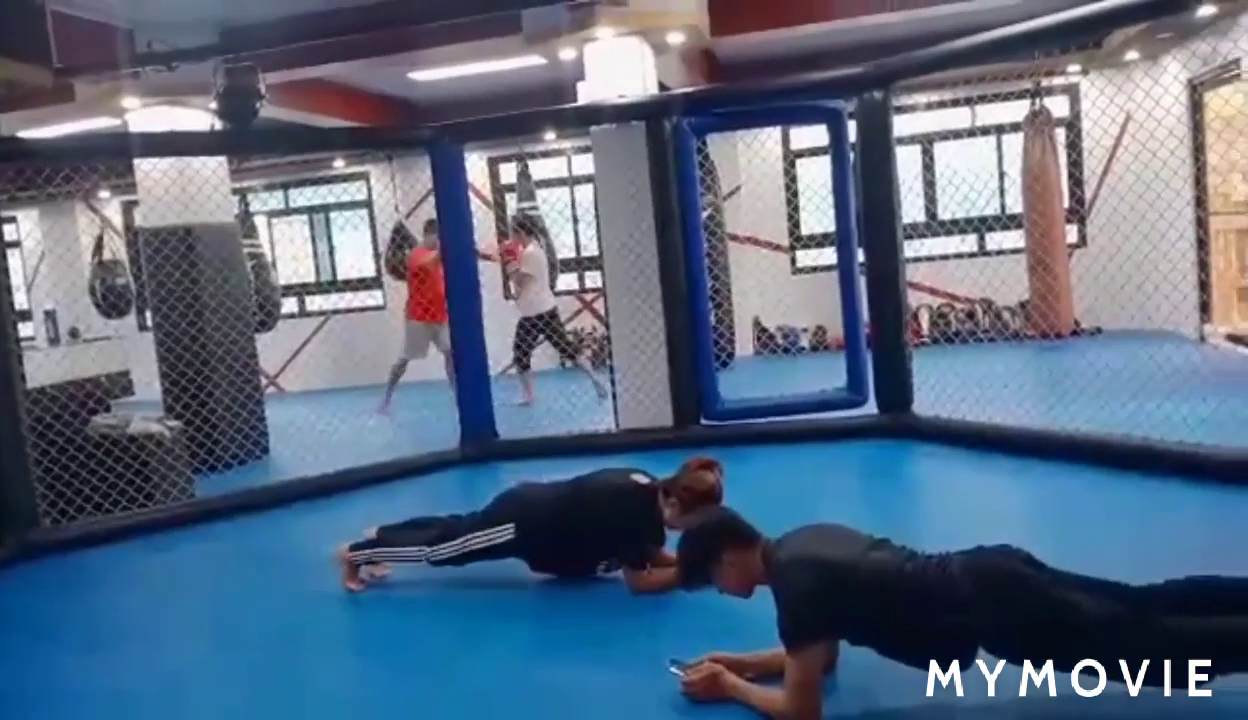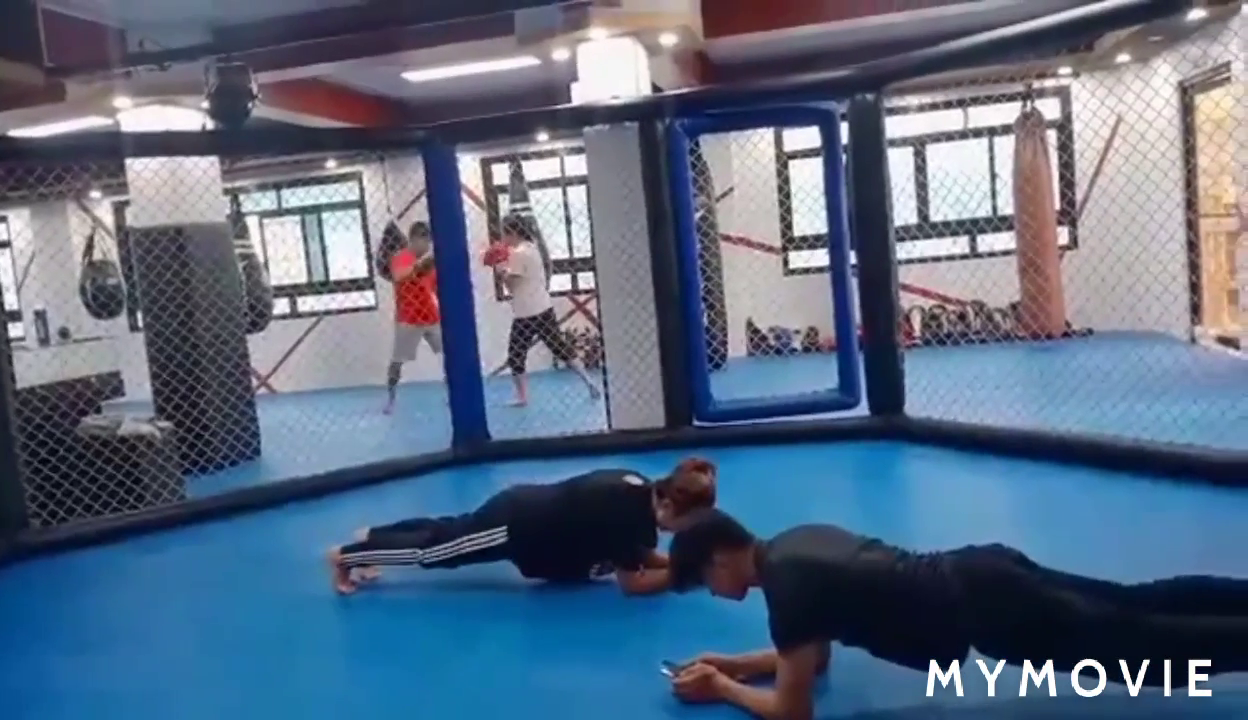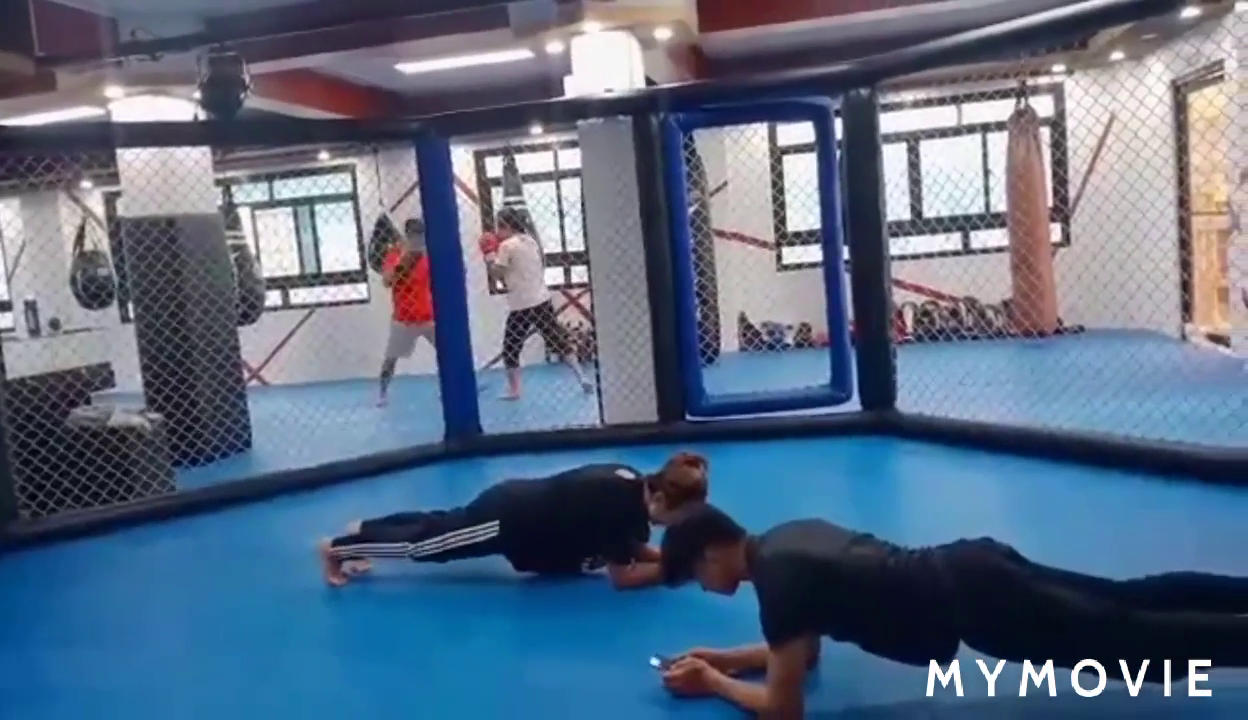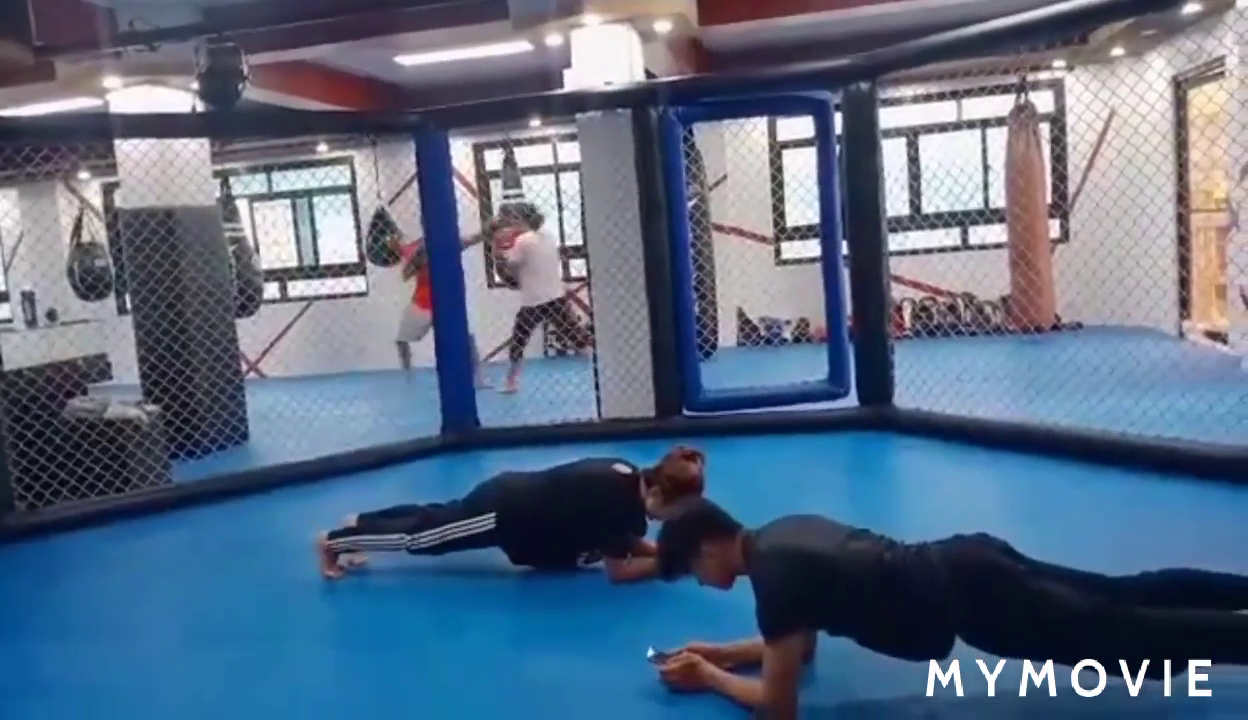
dt=0.2s
person 1, frame 1
left shoulder: (796, 584)
right shoulder: (800, 546)
right elbow: (819, 653)
right wrist: (744, 662)
left hip: (994, 609)
right hip: (992, 573)
left knee: (1149, 647)
right knee: (1148, 608)
person 1, frame 2
left shoulder: (786, 586)
right shoulder: (791, 547)
right elbow: (810, 653)
right wrist: (735, 663)
left hip: (985, 608)
right hip: (982, 573)
left knee: (1140, 646)
right knee: (1140, 608)
person 1, frame 3
left shoulder: (779, 580)
right shoulder: (783, 541)
right elbow: (802, 650)
right wrist: (724, 656)
left hip: (974, 604)
right hip: (973, 567)
left knee: (1133, 643)
right knee: (1132, 604)
person 1, frame 4
left shoulder: (775, 574)
right shoulder: (779, 536)
right elbow: (797, 644)
right wrist: (719, 650)
left hip: (970, 600)
right hip: (969, 562)
left knee: (1128, 639)
right knee: (1127, 599)
person 2, frame 1
left shoulder: (650, 491)
right shoulder: (637, 510)
left elbow: (653, 556)
right elbow: (640, 580)
left hip: (533, 505)
right hip: (526, 522)
left knee: (456, 531)
right knee: (442, 546)
left ankle: (379, 537)
right ankle: (356, 553)
person 2, frame 2
left shoulder: (642, 491)
right shoulder: (630, 510)
left elbow: (644, 556)
right elbow: (632, 581)
left hip: (525, 508)
right hip: (519, 527)
left knee: (447, 533)
right knee: (436, 548)
left ankle: (371, 537)
right ankle: (347, 556)
person 2, frame 3
left shoulder: (634, 484)
right shoulder: (623, 504)
left elbow: (635, 548)
right elbow: (623, 575)
left hip: (517, 502)
right hip: (511, 521)
left knee: (439, 526)
right knee: (427, 541)
left ankle: (362, 530)
right ankle: (338, 548)
person 2, frame 4
left shoulder: (630, 479)
right shoulder: (620, 499)
left elbow: (632, 543)
right elbow: (619, 569)
left hip: (513, 495)
right hip: (507, 513)
left knee: (436, 519)
right knee: (423, 534)
left ankle: (358, 524)
right ankle: (335, 541)
person 3, frame 1
left shoulder: (530, 252)
right shoulder: (533, 247)
left elbow: (522, 283)
left wrist: (511, 265)
left hip: (533, 312)
right hip: (547, 309)
left knee: (521, 353)
right knee: (566, 347)
left ankle: (528, 396)
right ankle: (596, 380)
person 3, frame 2
left shoulder: (518, 253)
right shoulder: (531, 248)
left elbow: (510, 283)
left wrist: (500, 265)
right wrist: (503, 264)
left hip: (528, 314)
right hip: (544, 308)
left knee: (515, 356)
right knee: (561, 348)
left ankle: (521, 397)
right ankle: (588, 382)
person 3, frame 3
left shoulder: (507, 246)
right shoulder: (530, 241)
left elbow: (497, 274)
left wrist: (489, 253)
left hip: (522, 306)
right hip: (542, 301)
left knee: (510, 348)
right knee: (558, 341)
left ankle: (514, 390)
right ankle: (581, 377)
person 3, frame 4
left shoulder: (522, 241)
right shoulder: (547, 238)
left elbow: (512, 269)
left wrist: (505, 249)
left hip: (534, 302)
right hip: (556, 297)
left knee: (517, 342)
right knee: (577, 336)
left ankle: (511, 383)
person 4, frame 1
left shoulder: (435, 257)
right shoulder: (417, 255)
right elbow: (427, 262)
right wrist: (441, 250)
left hip: (440, 316)
right hip: (418, 318)
left knee: (450, 353)
right knee: (405, 358)
right ankle: (387, 397)
person 4, frame 2
left shoulder: (430, 261)
right shoulder: (400, 259)
left elbow: (436, 287)
right elbow: (399, 278)
right wrist: (423, 261)
left hip: (432, 318)
right hip: (408, 320)
right knee: (397, 361)
right ankle: (391, 399)
person 4, frame 3
left shoulder: (427, 256)
right shoulder: (394, 256)
right elbow: (387, 281)
right wrist: (403, 259)
left hip: (430, 316)
right hip: (405, 319)
right knee: (391, 358)
right ankle: (383, 393)
person 4, frame 4
right shoulder: (414, 249)
left elbow: (470, 242)
right elbow: (405, 275)
left wrist: (483, 234)
right wrist: (416, 254)
right hip: (421, 305)
left knee: (468, 339)
right knee: (402, 340)
left ankle: (478, 377)
